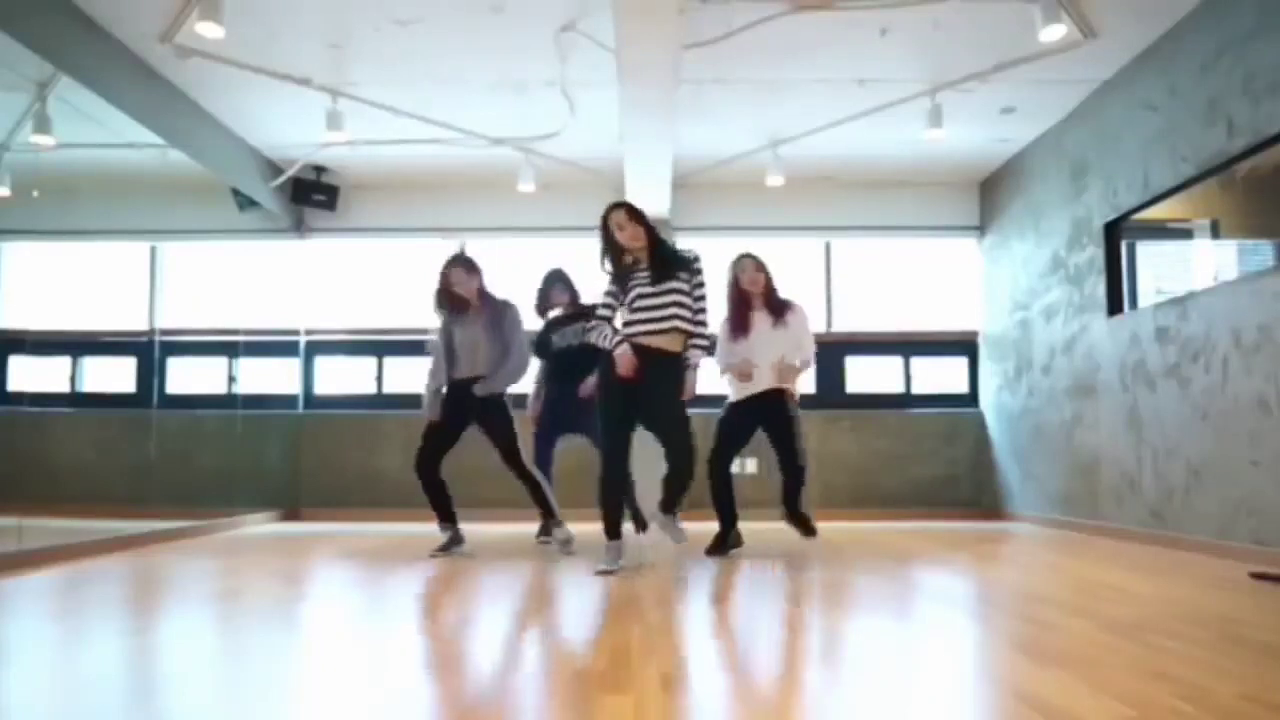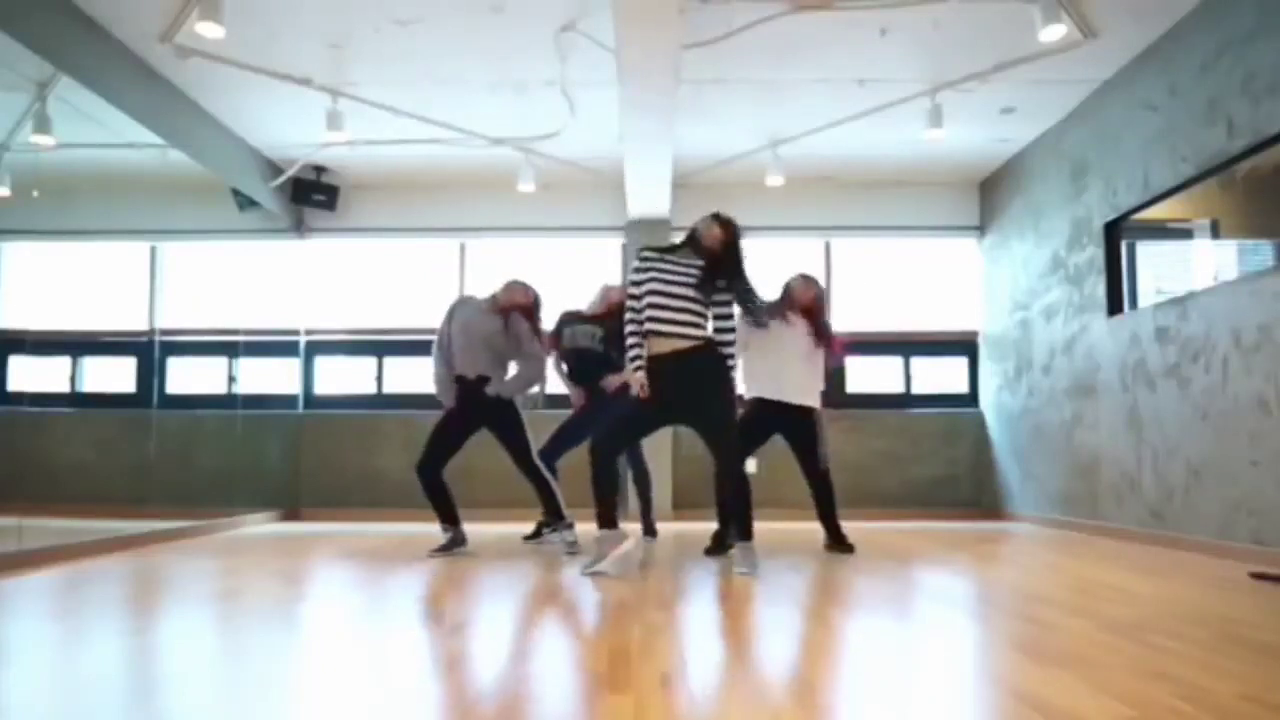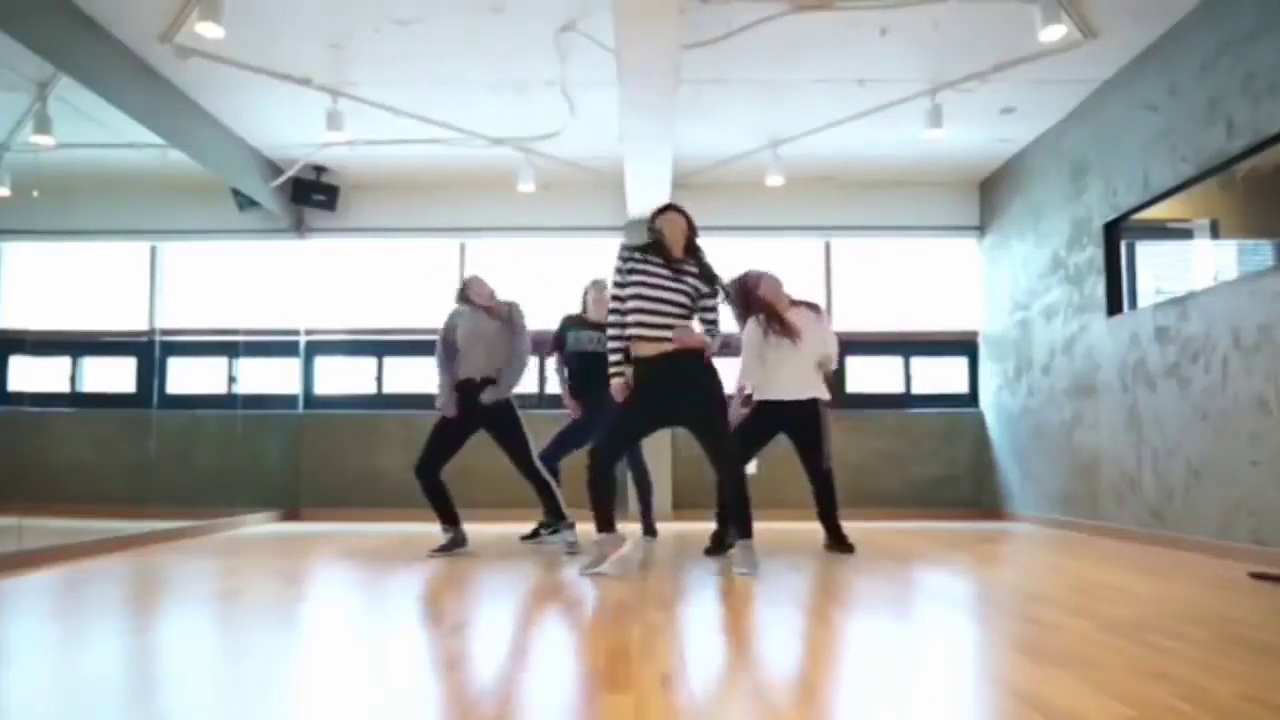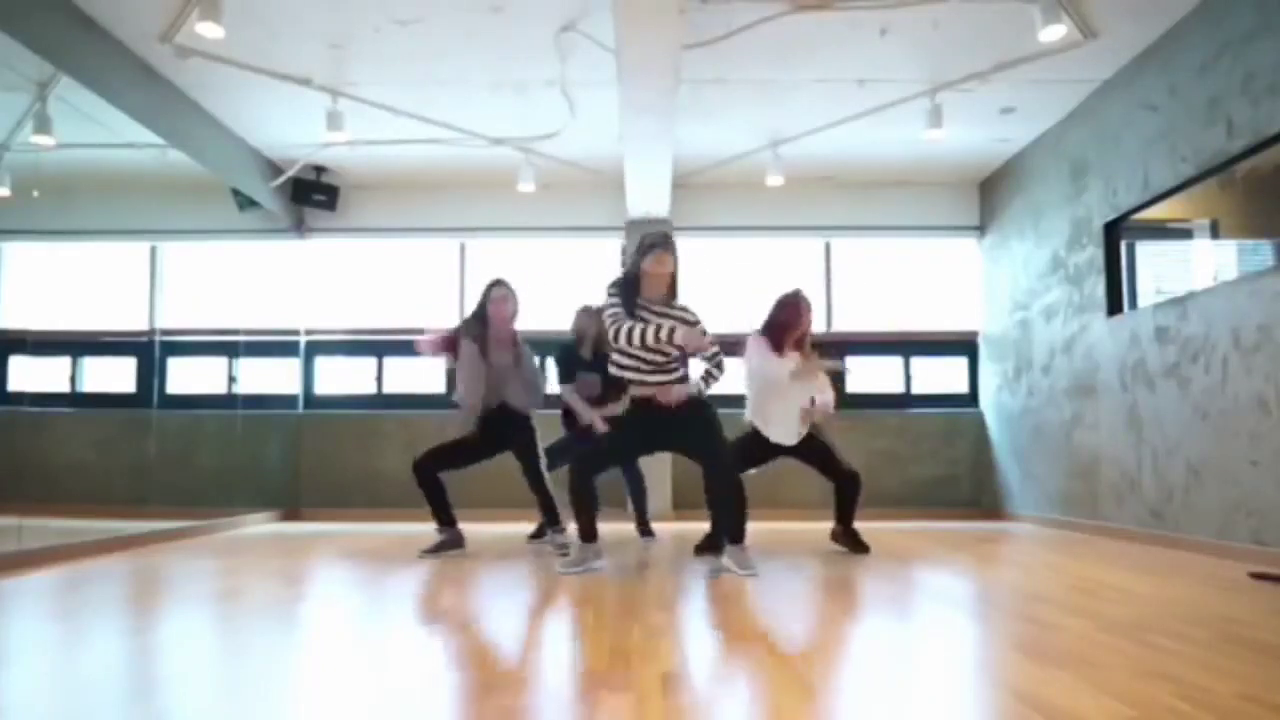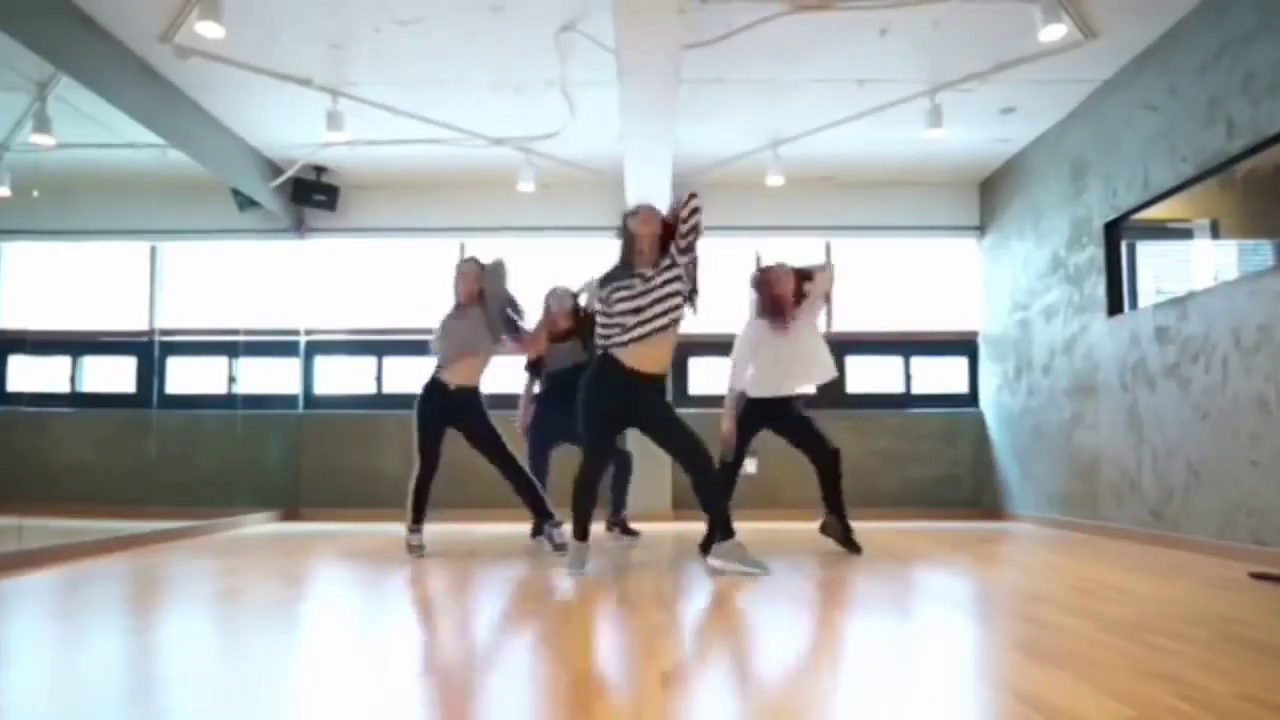
dt=0.7s
person 1, frame 1
left shoulder: (686, 264)
right shoulder: (621, 276)
left elbow: (700, 319)
right elbow: (598, 326)
left wrist: (691, 366)
right wrist: (618, 346)
left hip: (665, 370)
right hip: (624, 369)
left knee: (683, 457)
right knee: (614, 461)
left ankle: (667, 513)
right ankle: (614, 544)
person 1, frame 2
left shoulder: (716, 274)
right shoulder: (647, 260)
left elbow: (726, 332)
right elbow: (632, 318)
left wrist: (729, 384)
right wrist: (636, 367)
left hip: (703, 370)
right hip: (658, 374)
left knee: (728, 458)
right knee: (603, 445)
left ankle: (744, 545)
right ankle: (609, 536)
person 1, frame 3
left shoulder: (701, 275)
right shoulder: (630, 259)
left elbow: (712, 333)
right elbow: (615, 318)
left wrist: (701, 340)
right wrist: (616, 371)
left hip: (690, 373)
right hip: (645, 378)
left knee: (726, 459)
right knee: (600, 457)
left ankle: (743, 545)
right ankle: (608, 542)
person 1, frame 4
left shoulder: (683, 315)
right shoulder: (619, 296)
left elbow: (716, 360)
right elbow: (621, 334)
left wrist: (692, 388)
right wrist: (673, 334)
left hip: (683, 411)
right hip: (642, 414)
left knee: (722, 470)
right knee: (582, 468)
left ankle: (735, 547)
right ankle: (588, 546)
person 1, frame 5
left shoulder: (677, 262)
right shoulder: (610, 283)
left elbow: (692, 207)
right elbow: (604, 338)
left wrist: (667, 215)
left hip: (651, 392)
right hip: (608, 384)
left knee: (700, 462)
right knee: (593, 466)
left ankle: (724, 544)
right ankle: (579, 544)
person 2, frame 1
left shoulder: (503, 312)
right shoulder: (452, 318)
left elbow: (518, 359)
right elbow: (441, 360)
left wrist: (488, 386)
right wrist: (432, 399)
left hip: (488, 399)
right hip: (456, 398)
left knee: (516, 463)
right knee: (425, 463)
left ankle: (555, 526)
right ankle: (451, 531)
person 2, frame 2
left shoulder: (514, 323)
right shoulder: (462, 306)
left elbow: (535, 364)
right elbow: (442, 349)
left wrist: (503, 389)
right wrist: (446, 390)
left hip: (494, 399)
right hip: (463, 399)
left knee: (529, 464)
right knee: (427, 467)
left ankle: (563, 528)
right ankle: (454, 533)
person 2, frame 3
left shoulder: (510, 313)
right shoulder: (457, 317)
left elbow: (520, 354)
right elbow: (444, 361)
left wrist: (498, 389)
right wrist: (446, 398)
left hip: (495, 400)
right hip: (463, 399)
left knee: (529, 466)
right knee: (425, 468)
left ankle: (565, 528)
right ankle: (454, 533)
person 2, frame 4
left shoulder: (520, 346)
right shoulder: (471, 338)
left elbow: (534, 394)
right elbow: (469, 372)
left hip: (515, 422)
right hip: (483, 426)
left knee: (533, 472)
right knee: (423, 467)
left ankle: (555, 530)
right ankle: (450, 533)
person 2, frame 5
left shoulder: (490, 313)
right shoulder: (450, 318)
left elbow: (496, 271)
left hip: (467, 401)
right hip: (434, 397)
left knee: (508, 465)
right knee: (427, 467)
left ankle: (549, 524)
right ankle: (415, 530)
person 3, frame 1
left shoulder: (790, 312)
right shoulder: (735, 319)
left elbow: (807, 351)
right elbow: (721, 357)
left wrist: (791, 367)
right wrist: (734, 366)
left hip: (777, 396)
right hip: (742, 399)
left knee: (793, 461)
right knee: (718, 463)
left ankle: (792, 508)
right ankle: (728, 530)
person 3, frame 2
left shoulder: (813, 330)
left elbow: (816, 374)
right elbow: (734, 350)
left wrist: (813, 403)
left hip: (802, 407)
right hip: (763, 403)
left knee: (818, 471)
left ankle: (834, 534)
right ankle: (724, 532)
person 3, frame 3
left shoulder: (813, 314)
right shoulder: (757, 324)
left elbow: (831, 358)
right elbow: (748, 369)
left wrist: (824, 364)
right wrist: (736, 407)
left hip: (807, 405)
right hip: (769, 404)
left knee: (820, 470)
left ankle: (833, 533)
right ankle: (724, 533)
person 3, frame 4
left shoulder: (806, 354)
right shoulder: (759, 343)
left elbow: (825, 401)
right elbow: (785, 371)
left wrist: (814, 412)
right wrist: (817, 366)
left hip: (800, 434)
right hip: (763, 433)
left knee: (849, 478)
left ankle: (843, 529)
right ankle: (718, 533)
person 3, frame 5
left shoulder: (806, 309)
right shoulder: (756, 326)
left elbow: (825, 273)
right elbow: (736, 372)
left wrist: (799, 275)
right wrist: (727, 417)
left hip: (786, 404)
right hip: (753, 404)
left knee: (828, 455)
right knee: (729, 459)
left ankle: (835, 522)
person 4, frame 1
left shoulder: (593, 317)
right shoulder: (551, 326)
left wrist: (596, 377)
right wrist: (534, 397)
left hip: (586, 399)
right hip: (556, 401)
right knee: (541, 460)
left ankle: (636, 514)
right ankle: (548, 522)
person 4, frame 2
left shoulder: (616, 325)
right shoulder: (568, 320)
right elbow: (556, 357)
left wrist: (621, 376)
right wrist: (570, 386)
left hip: (616, 400)
right hip: (589, 403)
left knee: (635, 459)
right knee: (546, 456)
left ankle: (647, 520)
right ankle: (550, 520)
person 4, frame 3
right shoulder: (569, 324)
right elbow: (559, 363)
right wrist: (568, 397)
left hip: (616, 408)
right hip: (587, 412)
left knee: (637, 463)
right knee: (546, 460)
left ankle: (648, 522)
right ankle: (550, 522)
person 4, frame 4
left shoulder: (609, 358)
right shoulder: (566, 353)
left elbow: (626, 401)
right elbow: (566, 392)
left wrist: (597, 413)
right wrist: (591, 418)
left hip: (609, 429)
right hip: (578, 432)
left knee: (631, 470)
left ankle: (642, 522)
person 4, frame 5
left shoulder: (585, 328)
right shoulder: (543, 338)
right elbow: (532, 377)
right wrist: (523, 416)
left hip: (581, 416)
right hip: (548, 418)
left knee: (622, 460)
right knee: (537, 470)
left ankle: (617, 518)
right ankle: (541, 522)
